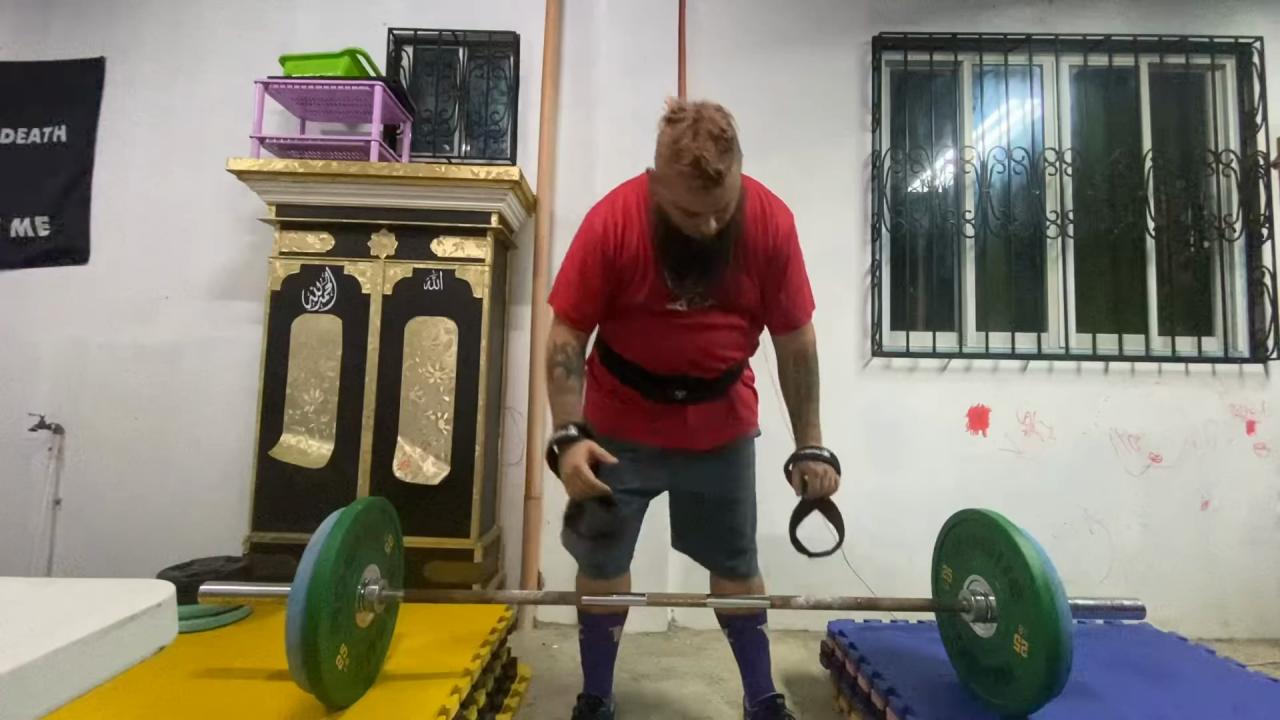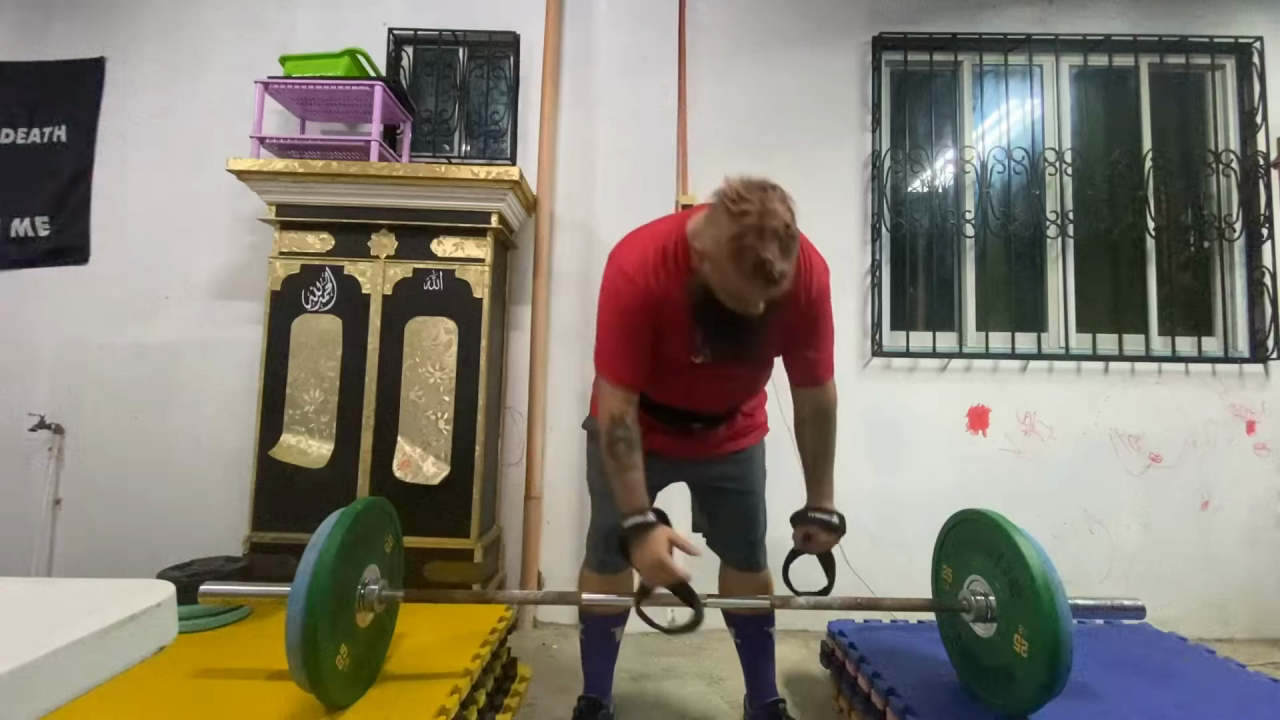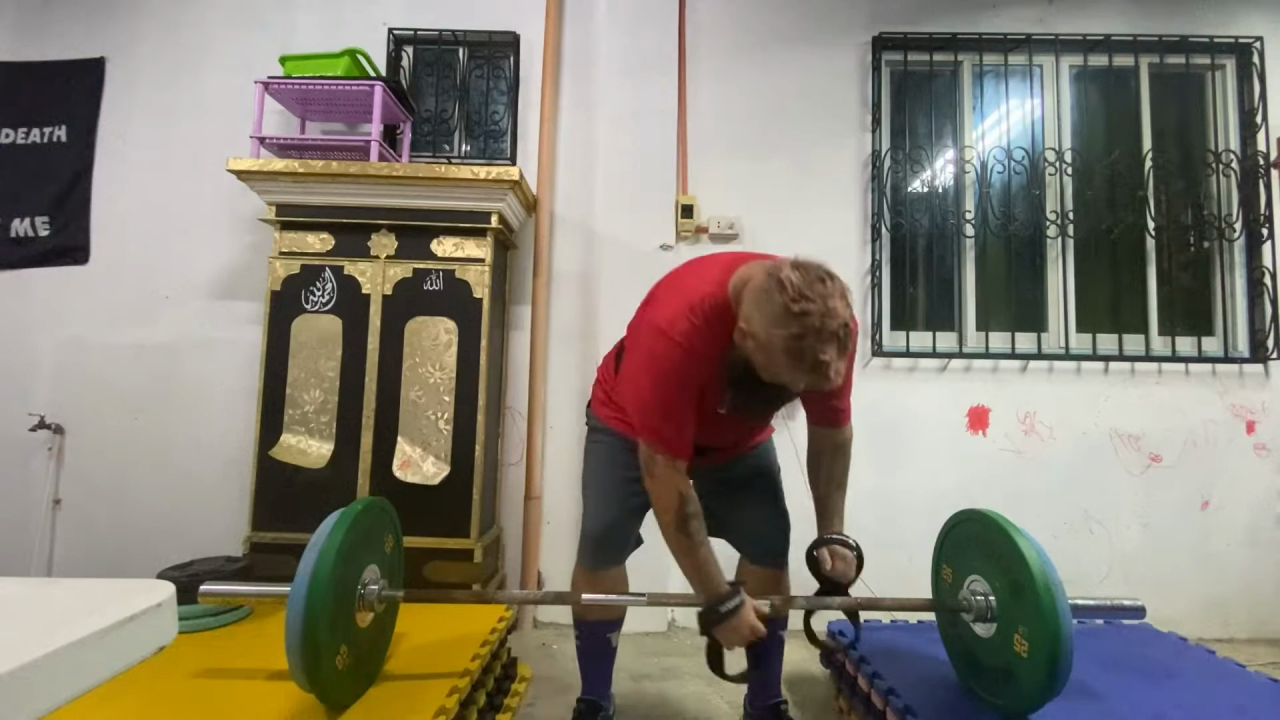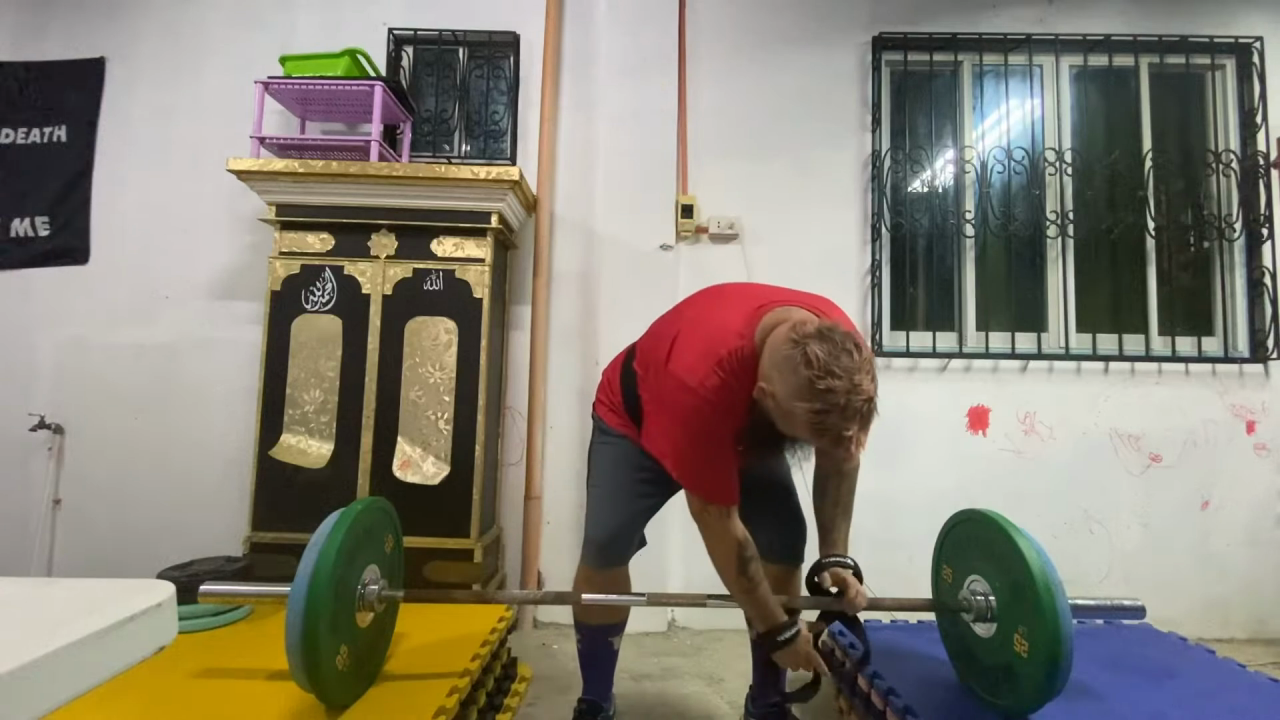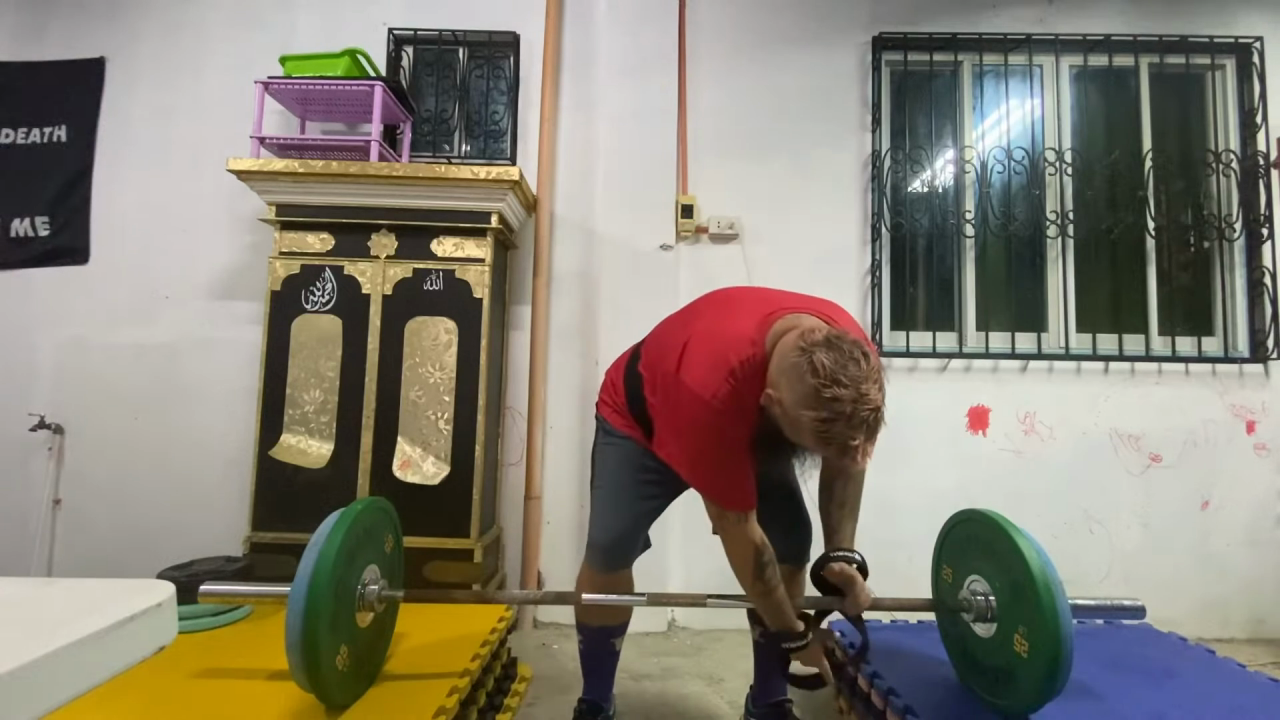
dt=0.3s
person 1, frame 1
left shoulder: (770, 220)
right shoulder: (612, 223)
left elbow: (796, 339)
right elbow: (566, 333)
left wrist: (810, 445)
right wrist: (567, 435)
left hip: (720, 424)
right hip: (622, 425)
left knee: (735, 562)
right knee: (602, 560)
person 1, frame 2
left shoulder: (806, 272)
right shoulder: (639, 268)
left elbow: (814, 393)
right elbow: (616, 405)
left wrist: (820, 500)
right wrist: (637, 523)
left hip: (731, 430)
right hip: (637, 418)
left knee: (748, 558)
right knee: (609, 552)
person 1, frame 3
left shoulder: (831, 325)
right shoulder: (674, 326)
left elbow: (832, 431)
right elbow: (665, 475)
left wrist: (833, 532)
right wrist: (719, 600)
left hip: (739, 437)
right hip: (632, 424)
left knee: (770, 549)
right knee: (601, 545)
person 1, frame 4
left shoulder: (845, 357)
right shoulder: (701, 378)
left elbow: (839, 454)
right elbow: (720, 525)
left wrist: (836, 556)
right wrist: (781, 632)
left hip: (745, 432)
right hip: (636, 420)
left knee: (785, 546)
right knee: (604, 548)
person 1, frame 5
left shoulder: (853, 362)
right shoulder: (711, 386)
left elbow: (846, 455)
right elbow: (738, 529)
left wrist: (842, 551)
right wrist: (794, 635)
left hip: (750, 430)
right hip: (641, 420)
left knee: (791, 546)
right knee: (609, 550)
